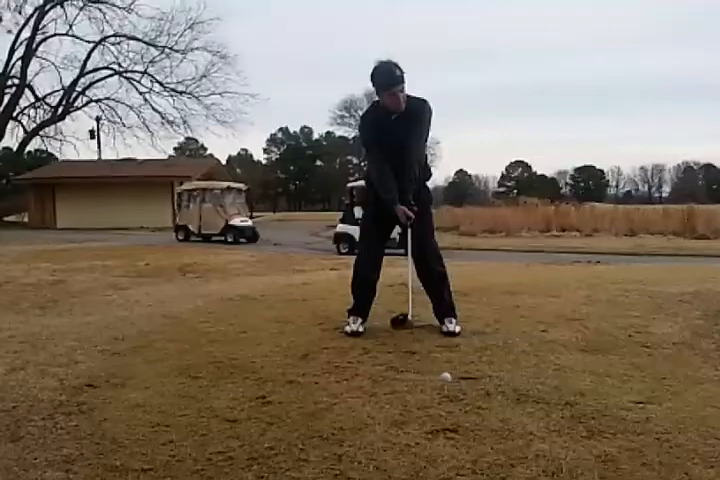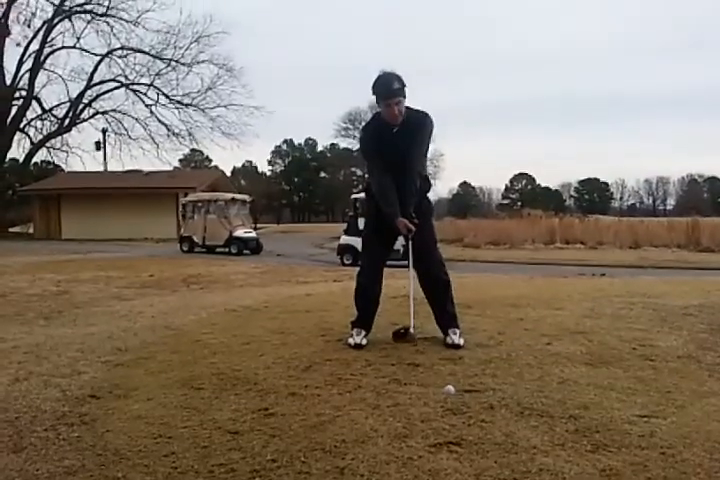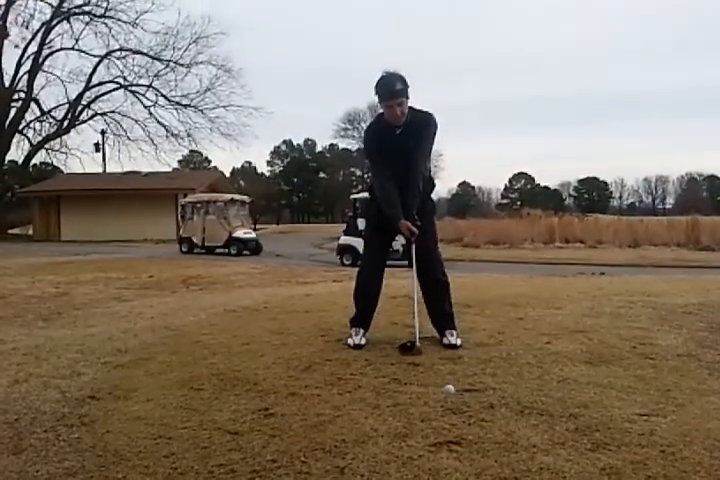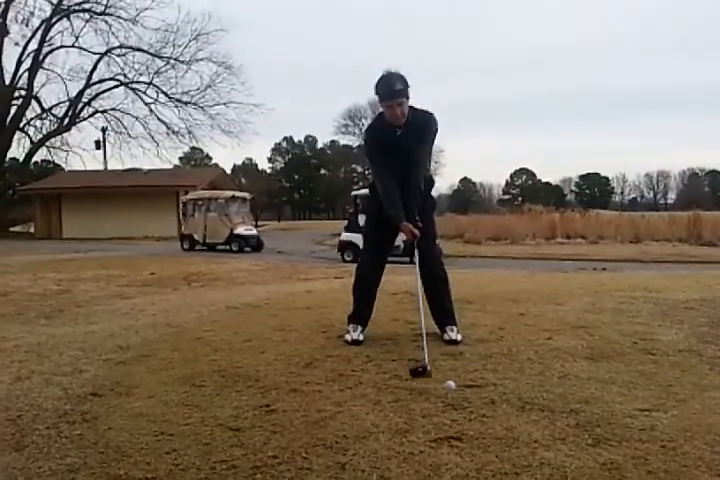
dt=0.7s
person 1, frame 1
left shoulder: (420, 109)
right shoulder: (369, 120)
left elbow: (414, 156)
right elbow: (378, 165)
left wrist: (406, 198)
right wrist: (394, 204)
left hip: (414, 189)
right hip: (380, 192)
left knee: (427, 251)
right knee: (368, 251)
left ankle: (446, 314)
right ankle: (357, 314)
person 1, frame 2
left shoulder: (421, 122)
right shoulder: (370, 132)
left elbow: (414, 168)
right elbow: (378, 177)
left wrist: (407, 211)
right wrist: (395, 217)
left hip: (415, 200)
right hip: (381, 204)
left knee: (430, 262)
right knee: (371, 263)
left ankle: (450, 326)
right ankle: (361, 326)
person 1, frame 3
left shoulder: (425, 122)
right shoulder: (374, 133)
left elbow: (418, 170)
right elbow: (381, 178)
left wrist: (410, 213)
right wrist: (397, 219)
left hip: (419, 200)
right hip: (383, 203)
left knee: (430, 263)
right knee: (371, 262)
left ankle: (446, 327)
right ankle: (359, 325)
person 1, frame 4
left shoulder: (426, 122)
right shoulder: (374, 133)
left elbow: (418, 170)
right elbow: (383, 180)
left wrist: (412, 215)
right wrist: (400, 220)
left hip: (419, 198)
right hip: (383, 201)
left knee: (430, 258)
right knee: (371, 259)
left ankle: (447, 323)
right ankle: (357, 322)
